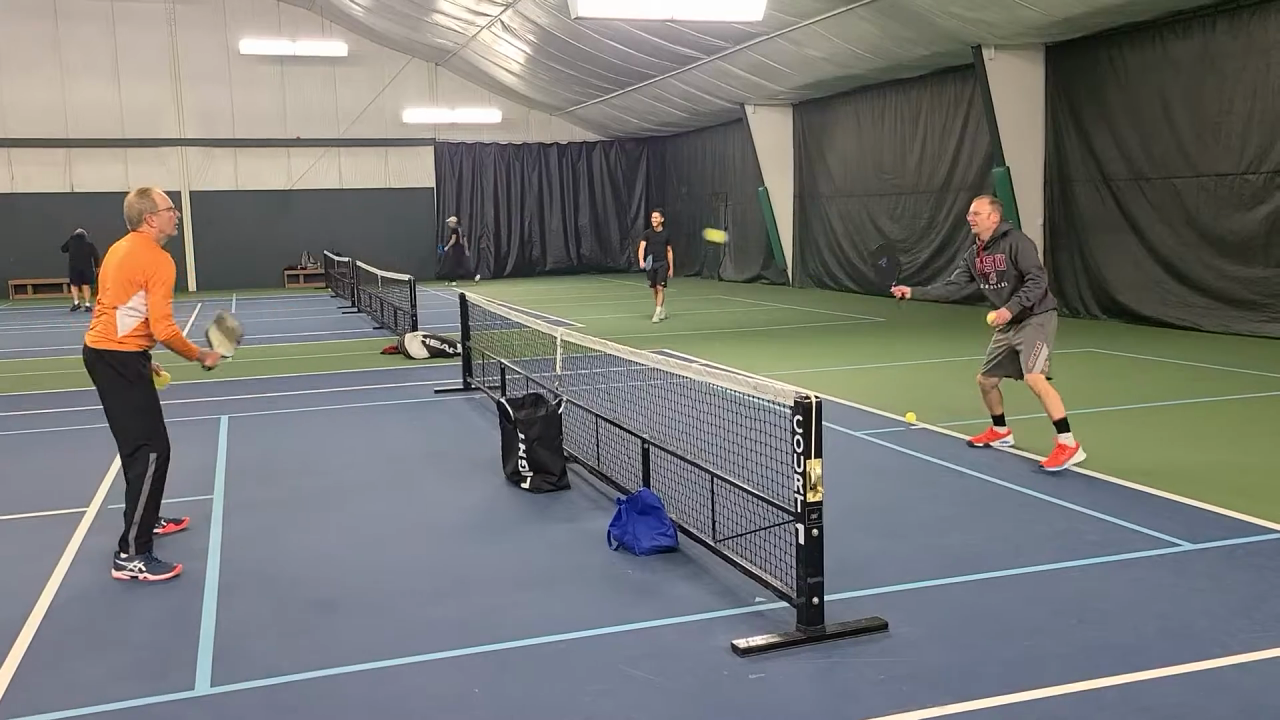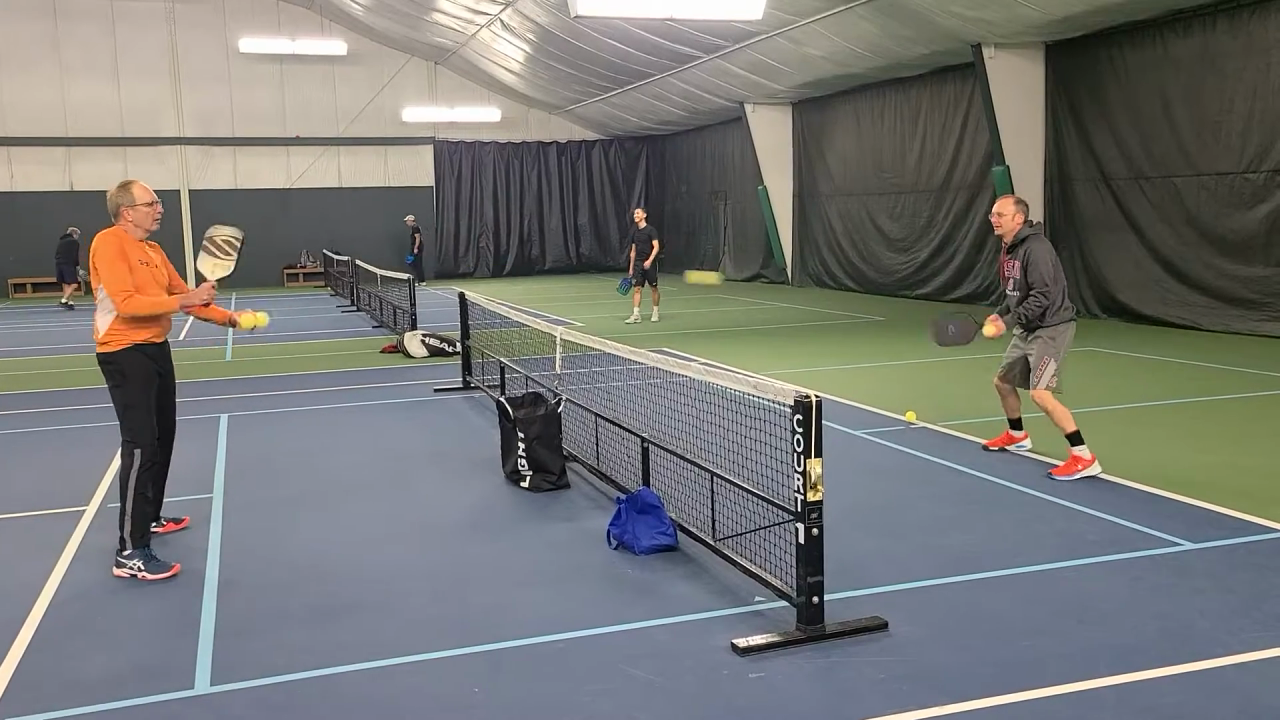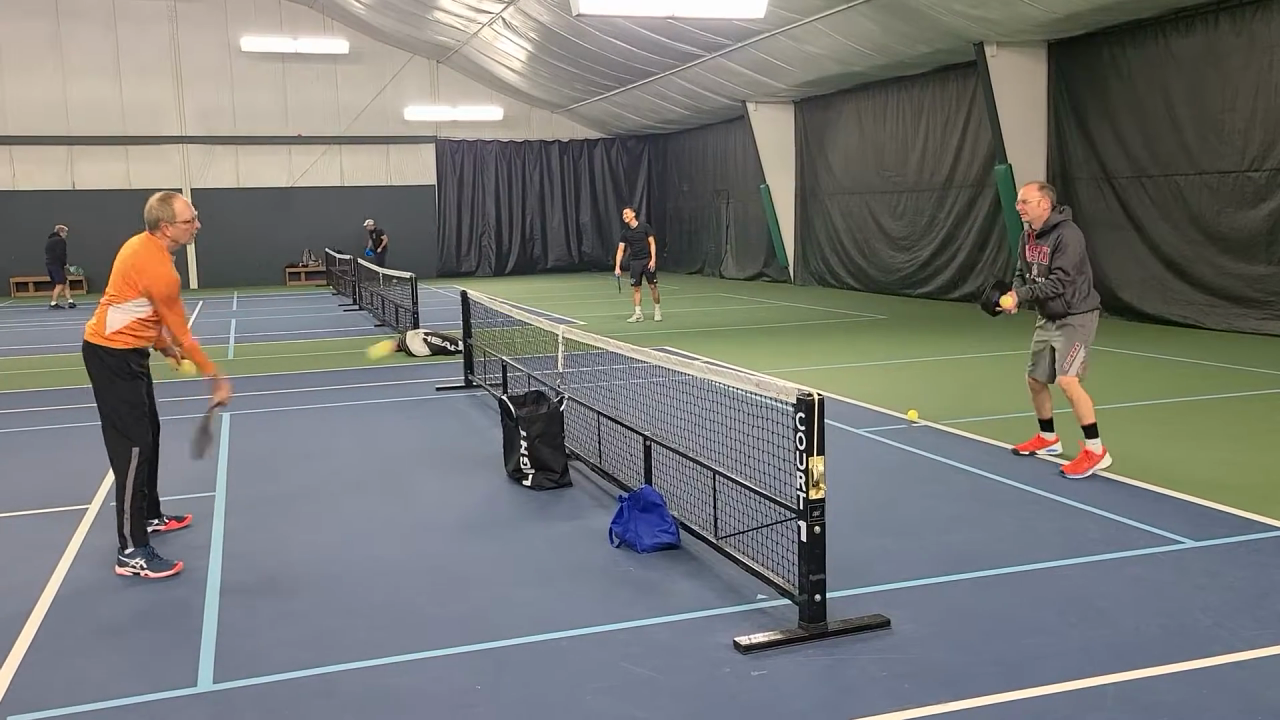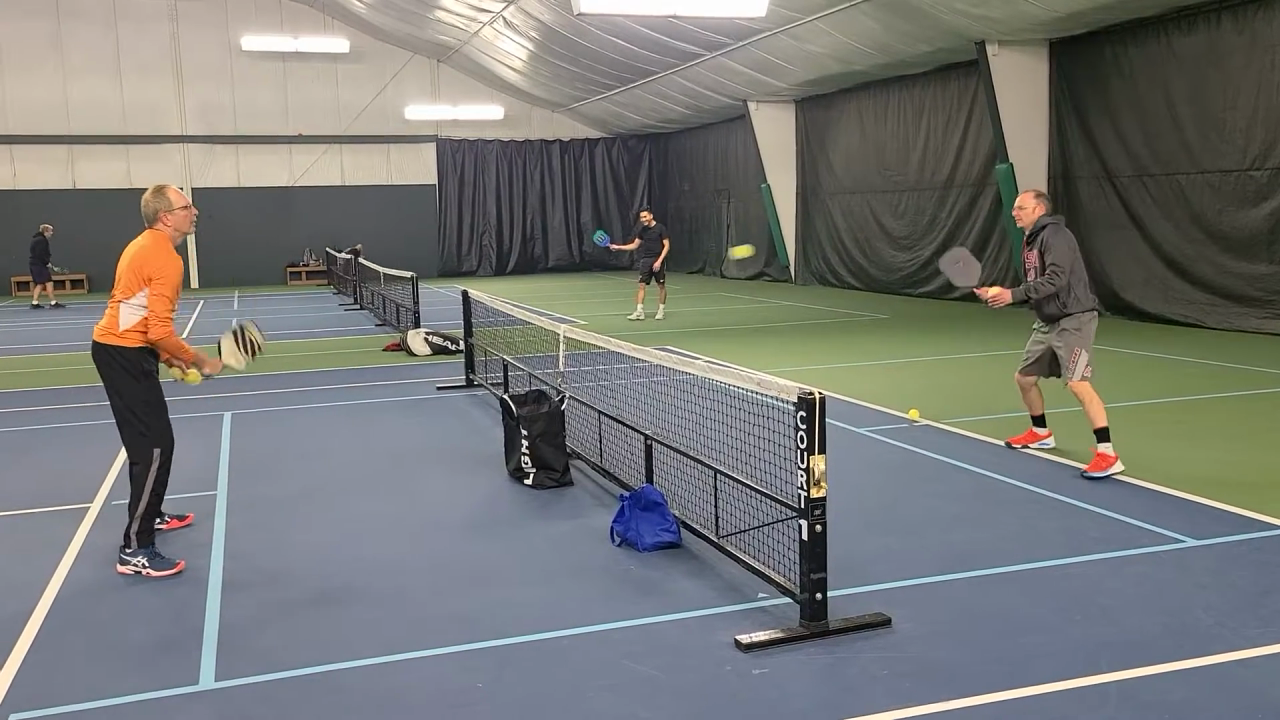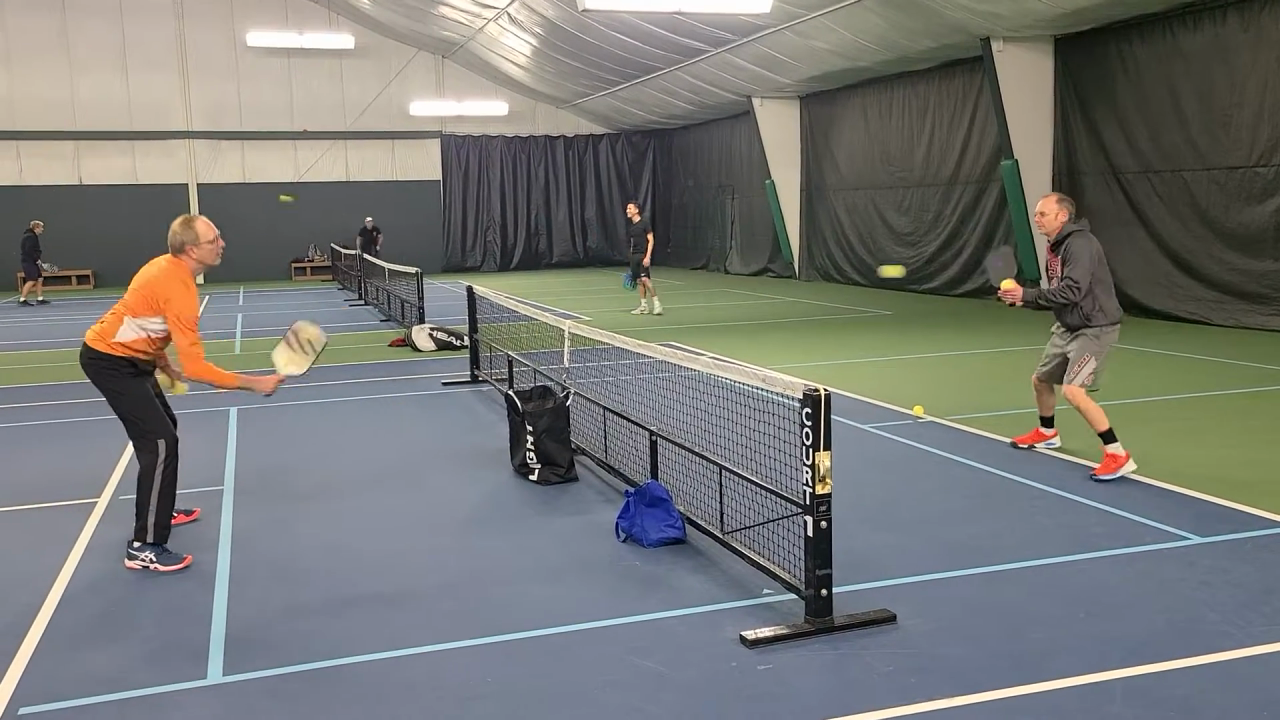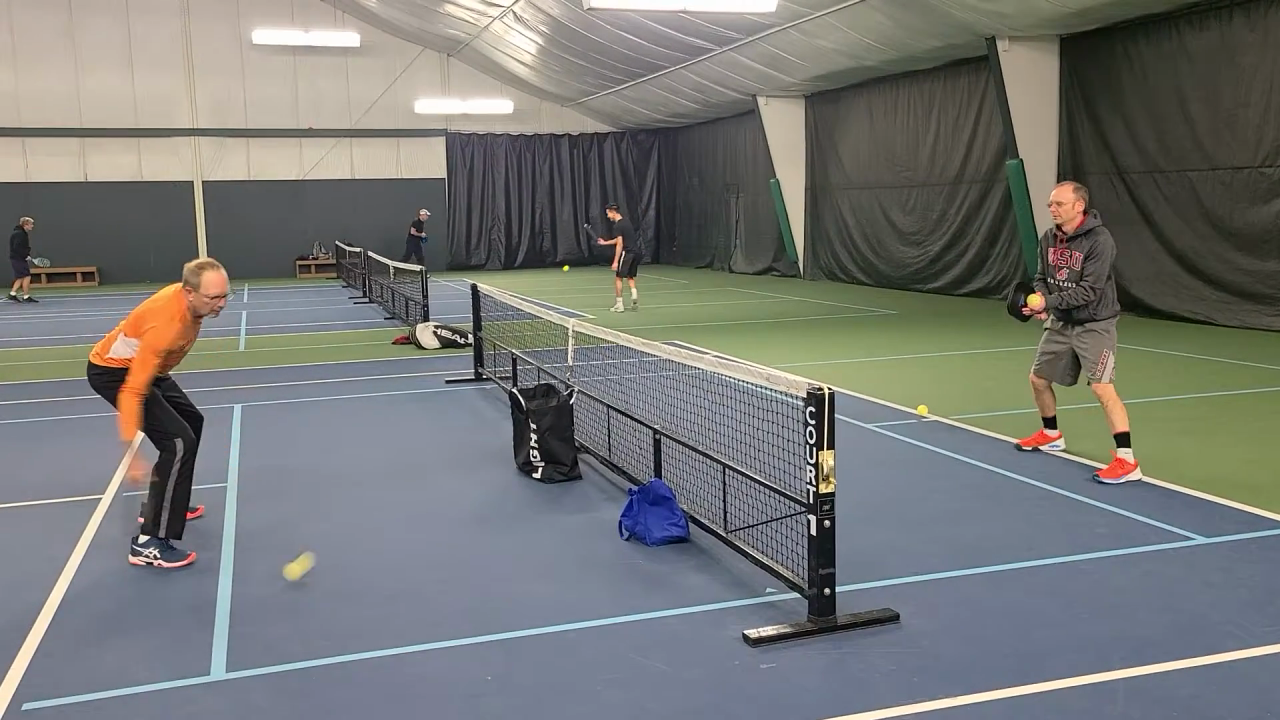
dt=0.7s
person 1, frame 1
left shoulder: (123, 249)
right shoulder: (157, 259)
right elbow: (163, 328)
right wrist: (200, 355)
left hip: (107, 353)
right hip: (121, 358)
left knee: (138, 445)
right knee: (151, 450)
left ankle: (145, 518)
right ankle: (131, 555)
person 1, frame 2
left shoulder: (153, 249)
right shoulder: (109, 242)
left elbow: (180, 294)
right elbow: (128, 304)
left wrist: (229, 317)
right wrist: (186, 301)
left hip: (155, 350)
right hip: (124, 355)
left knee: (162, 438)
right knee: (141, 446)
left ankle: (149, 516)
right ankle: (131, 553)
person 1, frame 3
left shoulder: (141, 244)
right shoulder: (159, 270)
right elbow: (182, 334)
left wrist: (164, 343)
right wrist: (217, 378)
left hip: (125, 350)
right hip: (112, 354)
left knee: (148, 433)
right knee: (133, 445)
left ankle: (149, 516)
right ankle: (133, 552)
person 1, frame 4
left shoulder: (147, 245)
right shoulder: (165, 258)
right elbow: (161, 331)
left wrist: (172, 356)
right wrist: (200, 360)
left hip: (122, 349)
right hip: (125, 354)
left knee: (150, 439)
right knee: (156, 446)
left ankle: (150, 513)
right ankle: (135, 551)
person 1, frame 5
left shoulder: (165, 265)
right shoulder: (181, 293)
right elbow: (194, 366)
left wrist: (164, 366)
right wrist: (252, 383)
left hip: (121, 356)
right hip: (108, 361)
left knee: (163, 426)
right knee: (160, 441)
left ankle: (158, 508)
right ankle: (144, 547)
person 1, frame 6
left shoulder: (193, 299)
right shoulder: (165, 323)
right elbow: (132, 390)
right wrist: (135, 457)
right hip: (111, 372)
left knee: (191, 424)
right knee: (178, 440)
left ankle: (163, 506)
right ankle: (149, 543)
person 2, frame 1
left shoulder: (1016, 241)
right shoulder: (974, 254)
left elbow: (1038, 279)
right elbow: (954, 287)
left wrist: (1011, 308)
right wrist: (912, 292)
left hip: (1037, 319)
right hip: (1008, 324)
left knee: (1035, 379)
right knee: (986, 379)
left ankle: (1068, 444)
right ankle: (1001, 431)
person 2, frame 2
left shoulder: (1035, 248)
right shoulder: (1010, 249)
left elbow: (1042, 296)
left wrist: (1007, 324)
right wrist: (999, 314)
left hip: (1053, 328)
right hip: (1029, 329)
left knee: (1040, 393)
right knee: (1003, 382)
left ankle: (1083, 457)
right ankle: (1016, 435)
person 2, frame 3
left shoulder: (1067, 234)
right shoulder: (1028, 236)
left elbow: (1060, 282)
right elbow: (1023, 274)
left wrist: (1021, 295)
right wrist: (1014, 294)
left hip: (1076, 318)
right hip: (1048, 319)
left knee: (1067, 382)
right knee: (1035, 381)
left ankle: (1095, 450)
right ankle: (1048, 438)
person 2, frame 4
left shoulder: (1054, 235)
right shoulder: (1030, 242)
left elbow: (1055, 279)
right elbow: (1032, 288)
left wrist: (1014, 294)
right wrist: (998, 294)
left hip: (1074, 320)
right hip: (1048, 322)
left knee: (1078, 384)
right knee: (1024, 378)
left ankle: (1108, 455)
right ankle: (1040, 433)
person 2, frame 5
left shoulder: (1080, 243)
right shoulder: (1056, 248)
left elbow: (1073, 290)
right elbow: (1055, 293)
left wrist: (1027, 295)
right wrist: (1020, 297)
left hip: (1095, 329)
right hip: (1067, 328)
left knee: (1073, 391)
right knee: (1040, 380)
left ankle: (1117, 454)
right ankle: (1047, 433)
person 2, frame 6
left shoulder: (1099, 240)
right shoulder: (1049, 239)
left elbow: (1089, 290)
right elbow: (1041, 278)
left wrist: (1049, 302)
right wrist: (1040, 302)
left hip: (1095, 325)
right hip: (1060, 323)
left knee: (1103, 389)
right knee: (1038, 379)
left ankle: (1127, 461)
right ankle: (1051, 435)
